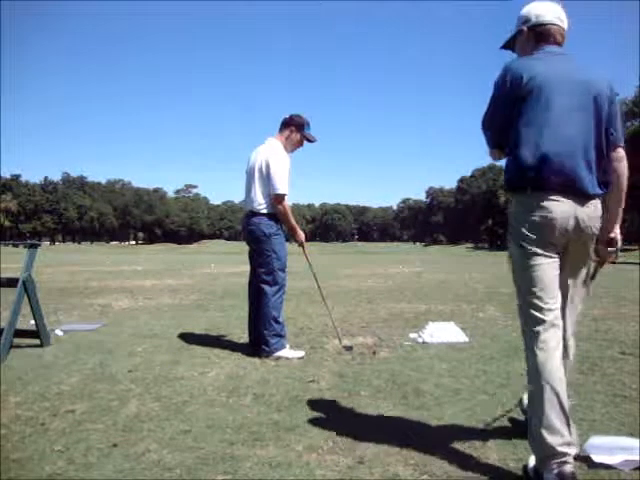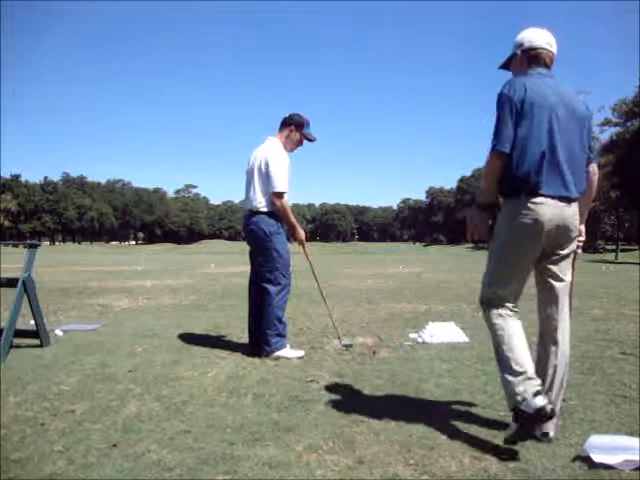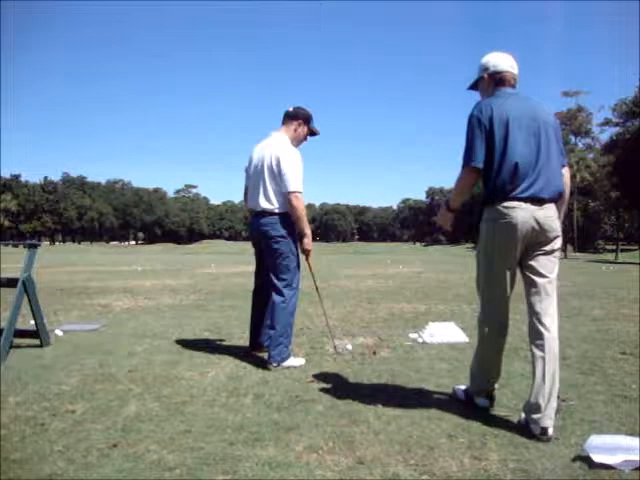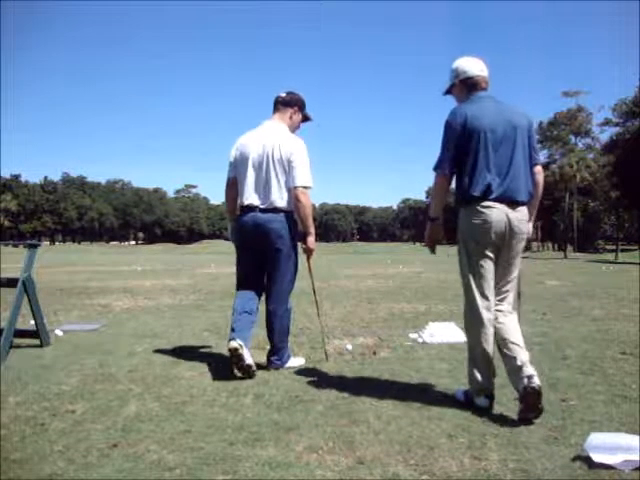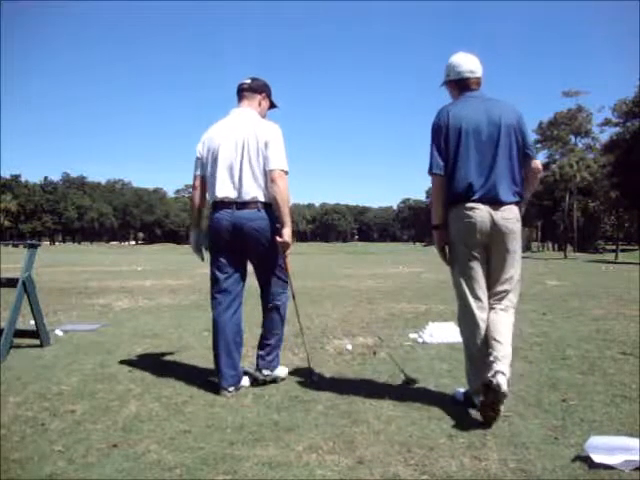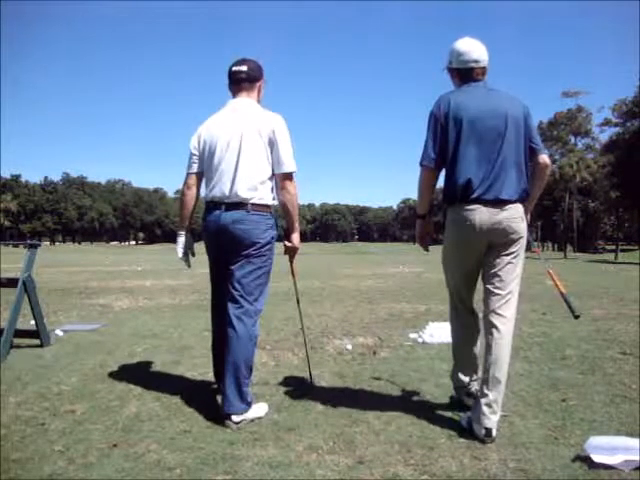
dt=0.5s
person 1, frame 1
left shoulder: (517, 72)
right shoulder: (599, 83)
left elbow: (496, 150)
right elbow: (617, 160)
right wrist: (613, 224)
left hip: (537, 208)
right hip: (588, 210)
left knee: (543, 327)
right knee: (563, 324)
right ankle: (545, 414)
person 1, frame 2
left shoulder: (516, 89)
right shoulder: (577, 103)
left elbow: (500, 158)
right elbow: (592, 171)
left wrist: (480, 207)
left hip: (527, 208)
right hip: (567, 212)
left knee: (497, 302)
right knee: (557, 316)
left ankle: (529, 396)
right ankle: (545, 416)
person 1, frame 3
left shoulder: (485, 109)
right shoulder: (545, 115)
left elbow: (473, 171)
right elbow: (564, 175)
left wrist: (450, 208)
left hip: (506, 213)
right hip: (547, 215)
left knee: (494, 309)
right knee: (545, 314)
left ankle: (481, 391)
right ankle: (541, 417)
person 1, frame 4
left shoulder: (461, 115)
right shoulder: (520, 117)
left elbow: (444, 177)
right elbow: (538, 174)
left wrist: (433, 220)
right wrist: (530, 216)
left hip: (479, 214)
right hip: (517, 214)
left knee: (480, 306)
right knee: (504, 304)
left ankle: (481, 390)
right ankle: (525, 376)
person 1, frame 5
left shoulder: (447, 116)
right shoulder: (510, 112)
left elbow: (439, 178)
right elbow: (534, 168)
left wrist: (437, 226)
left hip: (466, 215)
right hip: (507, 214)
left knee: (473, 306)
right knee: (503, 302)
left ankle: (479, 387)
right ankle: (498, 376)
person 1, frame 6
left shoulder: (446, 105)
right shoulder: (516, 106)
left elbow: (430, 169)
right elbow: (543, 164)
left wrist: (422, 216)
right wrist: (526, 207)
left hip: (465, 215)
right hip: (510, 216)
left knee: (461, 306)
right knee: (500, 314)
left ankle: (466, 386)
right ankle: (486, 416)
person 2, frame 1
left shoulder: (259, 151)
right shoulder: (278, 155)
right elbow: (279, 201)
right wrist: (295, 230)
left hip: (253, 220)
right hip: (267, 224)
left knee: (259, 283)
right knee: (273, 284)
left ankle: (258, 340)
right ankle: (272, 344)
person 2, frame 2
left shoulder: (261, 150)
right shoulder: (277, 154)
right elbow: (277, 200)
right wrist: (295, 228)
left hip: (254, 220)
right hip: (268, 223)
left knee: (260, 283)
right knee: (277, 282)
left ankle: (258, 340)
right ankle: (273, 343)
person 2, frame 3
left shoulder: (259, 149)
right shoulder: (288, 152)
left elbow: (248, 193)
right elbow: (294, 198)
right wrist: (306, 233)
left hip: (257, 222)
right hip: (278, 225)
left knee: (263, 285)
right knee: (285, 288)
left ankle: (258, 340)
right ankle: (279, 354)
person 2, frame 4
left shoulder: (244, 140)
right shoulder: (293, 143)
left elbow: (231, 189)
right elbow: (300, 195)
left wrist: (233, 223)
right wrist: (309, 232)
left hip: (247, 220)
right hip: (278, 222)
left knee: (247, 287)
right knee: (279, 293)
left ankle: (239, 338)
right ankle: (279, 356)
person 2, frame 5
left shoulder: (211, 133)
right shoulder: (268, 129)
left elbow: (198, 188)
right elbow: (277, 180)
left wrist: (197, 230)
right wrist: (286, 225)
left hip: (221, 218)
right hip: (259, 217)
left knee: (225, 298)
right knee: (275, 290)
left ankle: (229, 377)
right ankle: (267, 360)
person 2, frame 6
left shoulder: (207, 126)
right shoulder: (271, 122)
left elbow: (191, 185)
right elbow: (285, 183)
left wrist: (183, 231)
right wrist: (294, 229)
left hip: (214, 219)
right hip: (254, 220)
left knee: (222, 306)
right knee: (243, 310)
left ankle: (226, 382)
right ankle: (237, 403)
